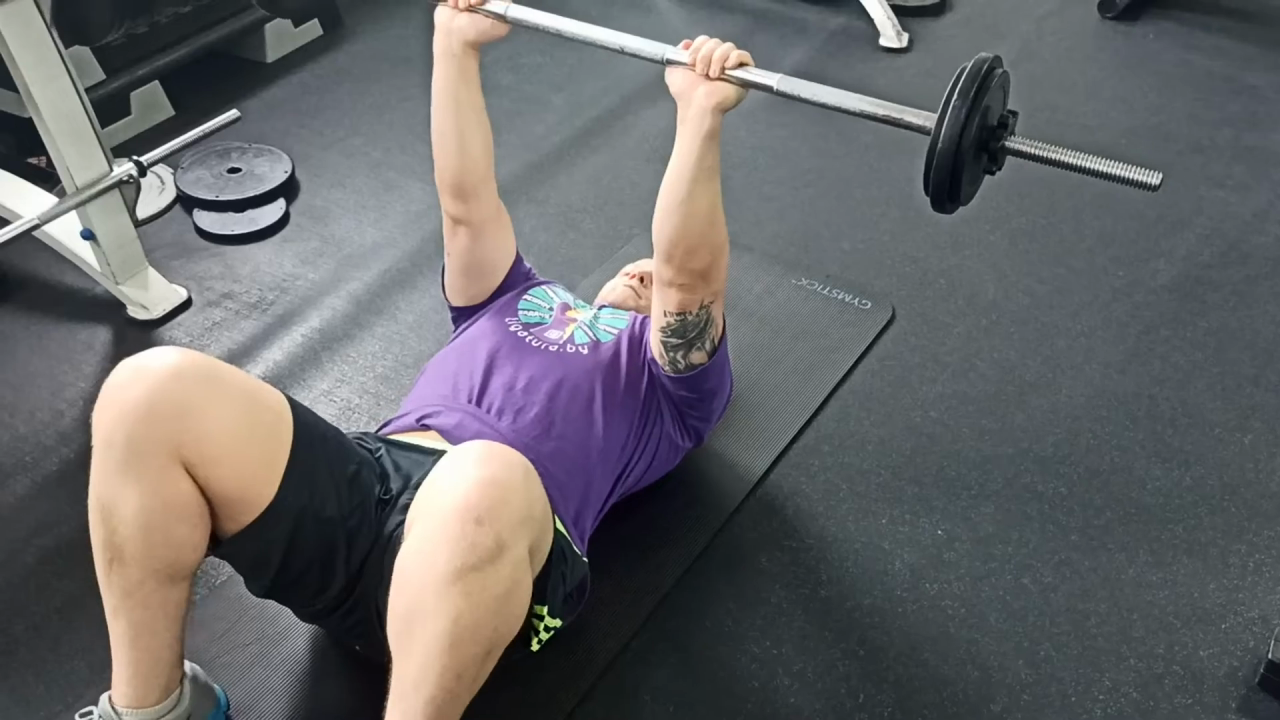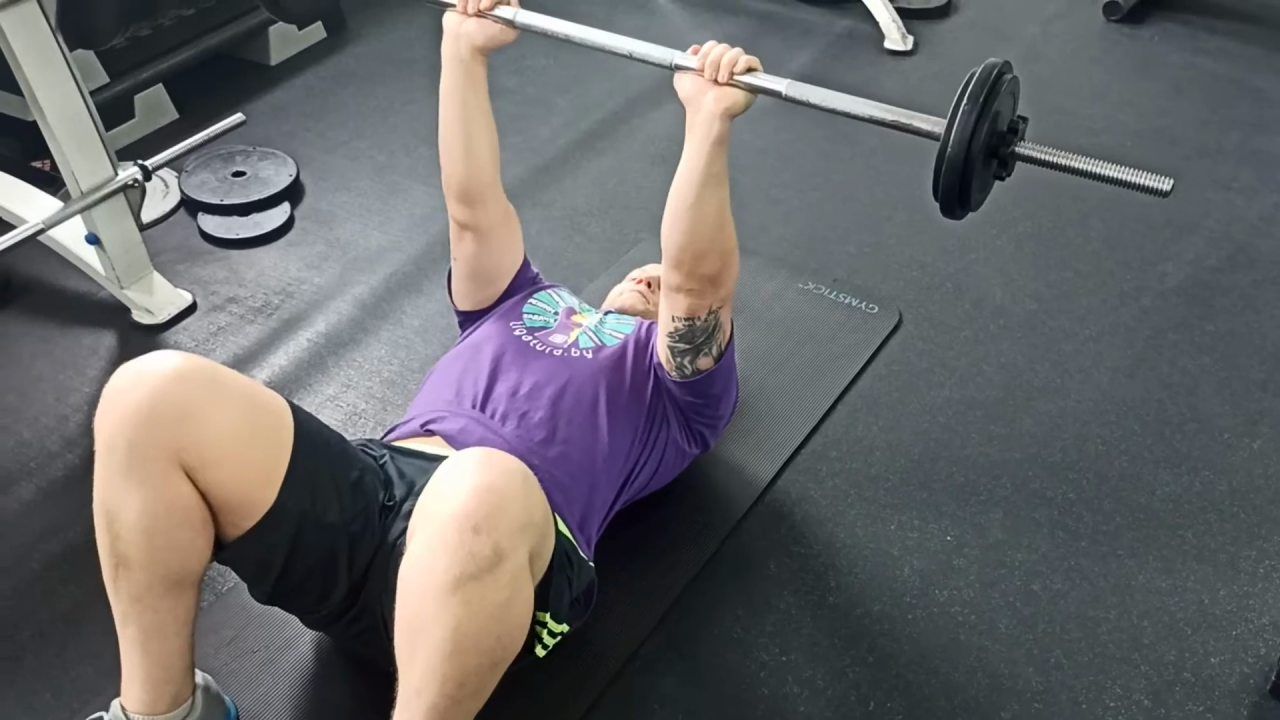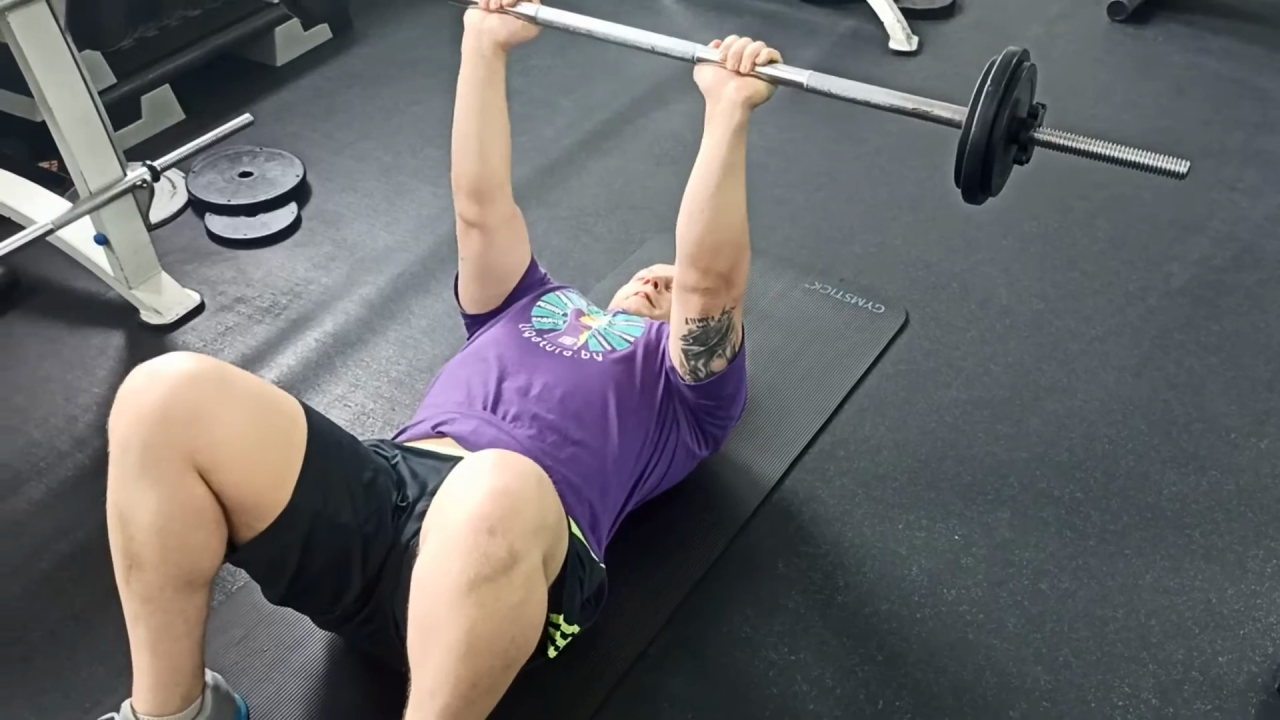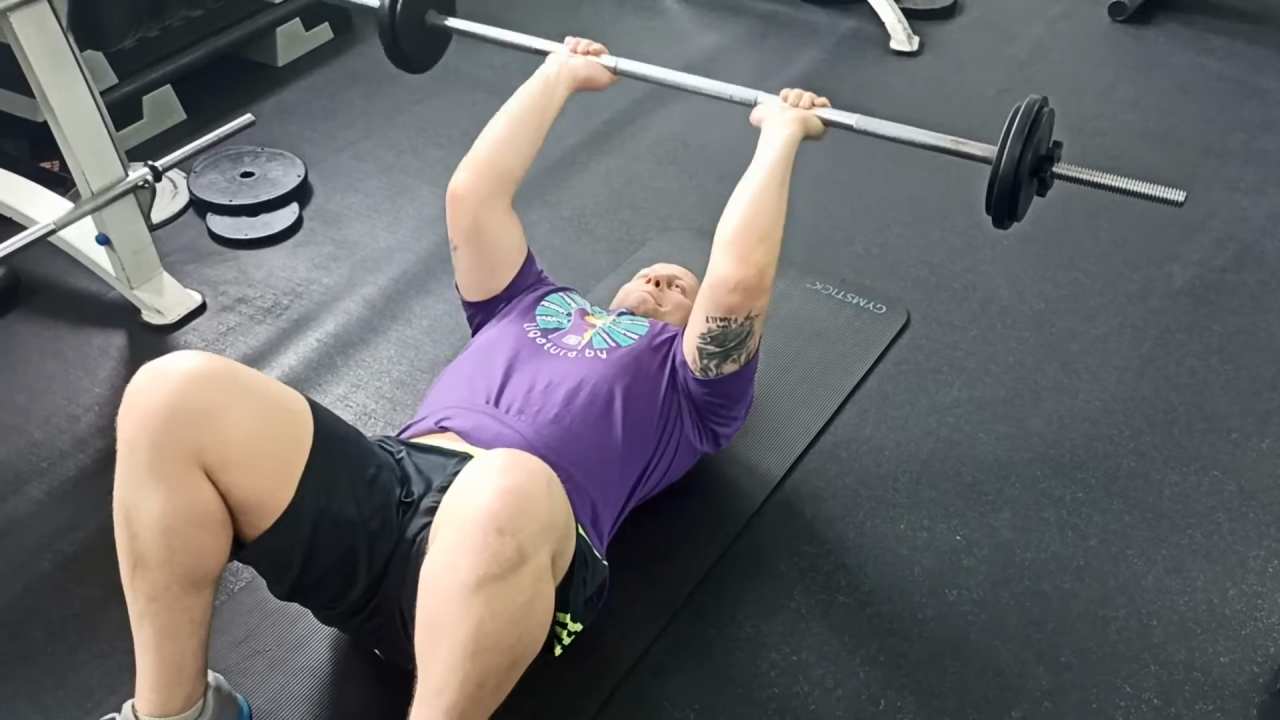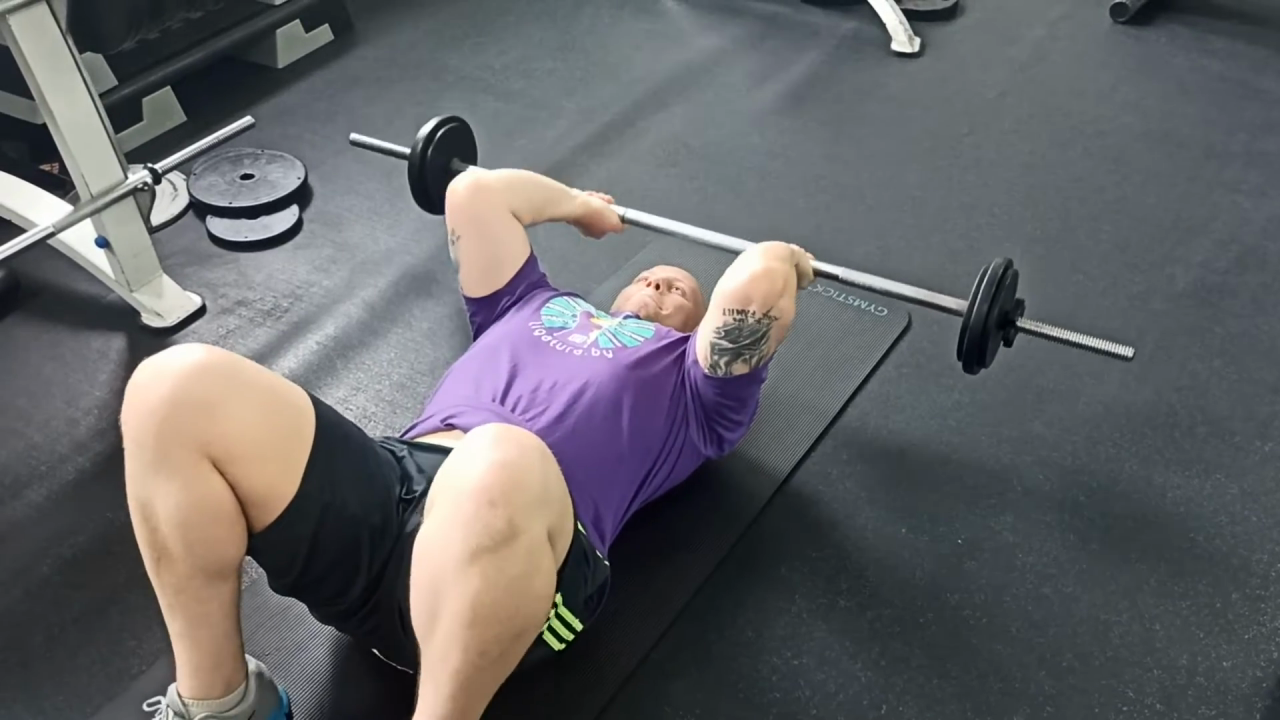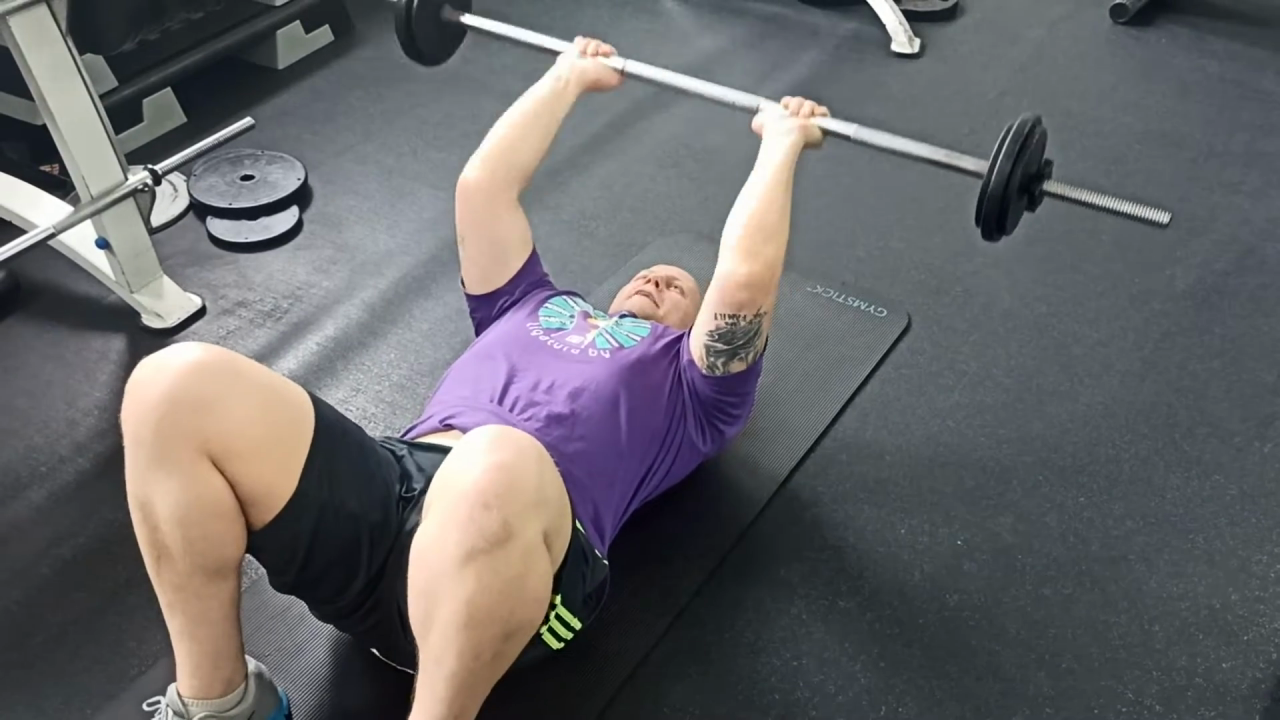
dt=0.5s
person 1, frame 1
left shoulder: (677, 379)
right shoulder: (519, 301)
left elbow: (691, 275)
right elbow: (467, 202)
left wrist: (700, 115)
left hip: (491, 519)
right hip: (366, 481)
left knee: (483, 484)
right knee: (154, 391)
person 1, frame 2
left shoulder: (683, 381)
right shoulder: (526, 304)
left elbow: (700, 281)
right elbow: (474, 207)
left wrist: (709, 119)
left hip: (496, 527)
right hip: (369, 487)
left knee: (478, 494)
right knee: (153, 393)
person 1, frame 3
left shoulder: (689, 386)
right shoulder: (533, 307)
left elbow: (712, 279)
right elbow: (481, 207)
left wrist: (728, 109)
left hip: (507, 525)
right hip: (383, 486)
left knee: (493, 494)
right knee: (165, 396)
person 1, frame 4
left shoulder: (689, 377)
right shoulder: (535, 304)
left elbow: (739, 283)
right elbow: (472, 196)
left wrist: (779, 135)
right wrist: (559, 77)
left hip: (512, 523)
right hip: (379, 491)
left knee: (500, 501)
right knee: (172, 397)
person 1, frame 5
left shoulder: (694, 384)
right shoulder: (537, 309)
left elbow: (755, 292)
right elbow: (473, 194)
left wrist: (777, 257)
right wrist: (581, 205)
left hip: (515, 523)
right hip: (389, 485)
left knee: (499, 467)
right knee: (175, 387)
person 1, frame 6
left shoulder: (692, 380)
right shoulder: (537, 306)
left elbow: (745, 277)
right elbow: (480, 192)
left wrist: (782, 142)
right wrist: (568, 77)
left hip: (517, 530)
right hip: (391, 485)
left knee: (496, 470)
right knee: (175, 386)
